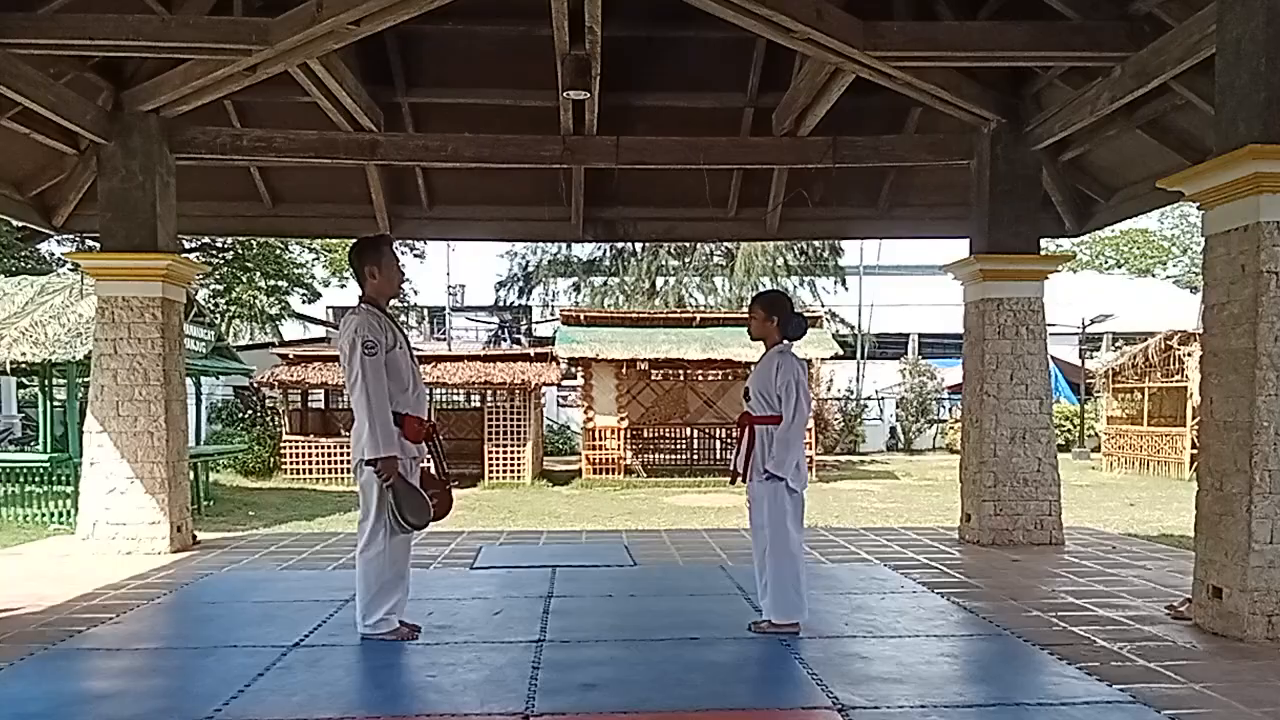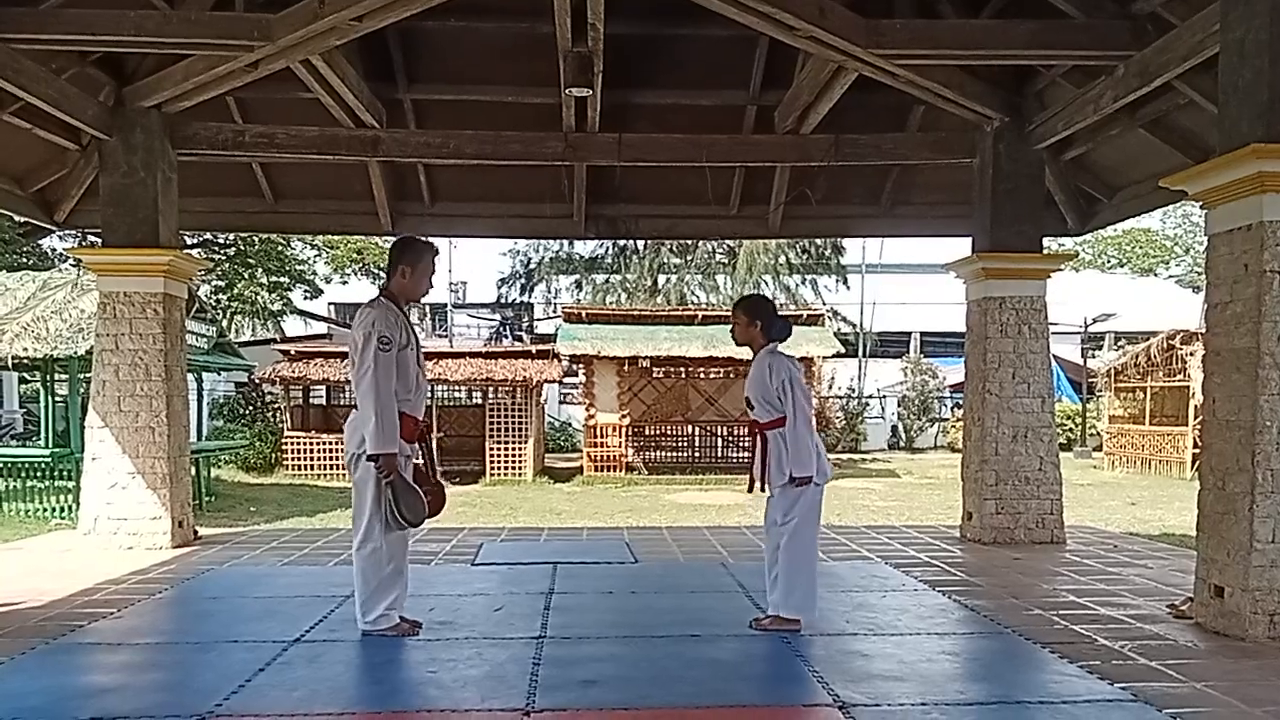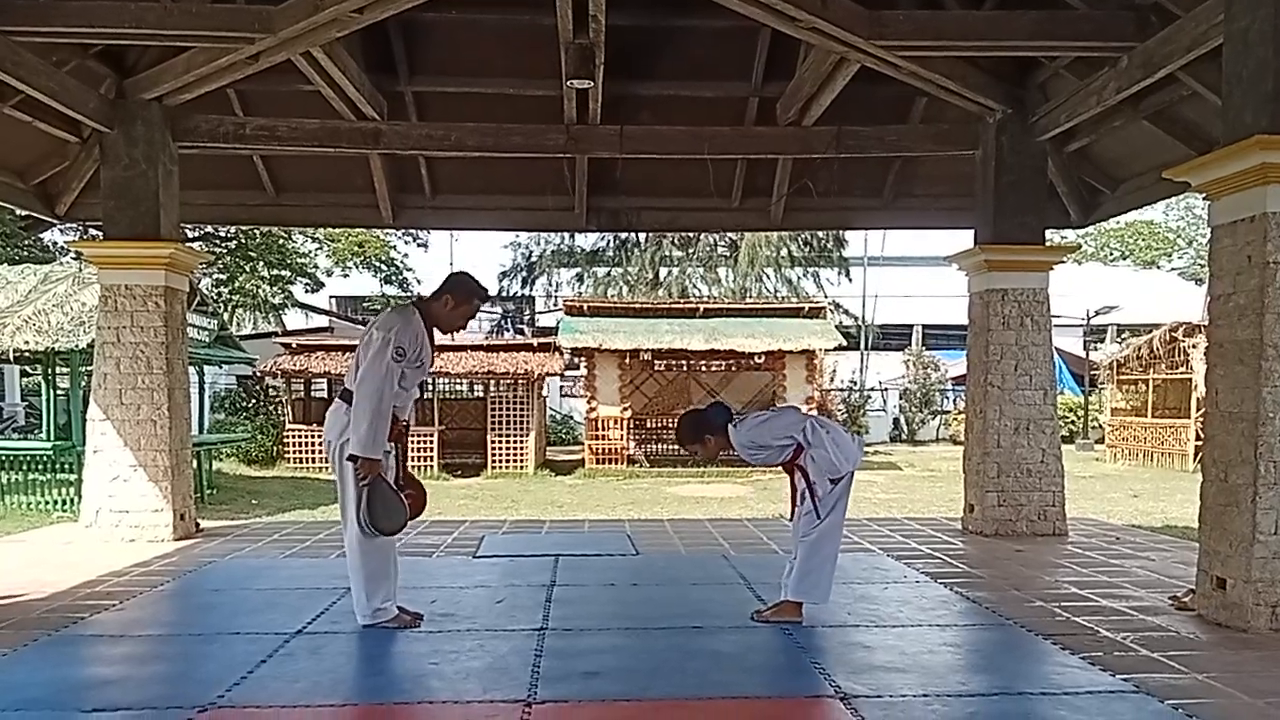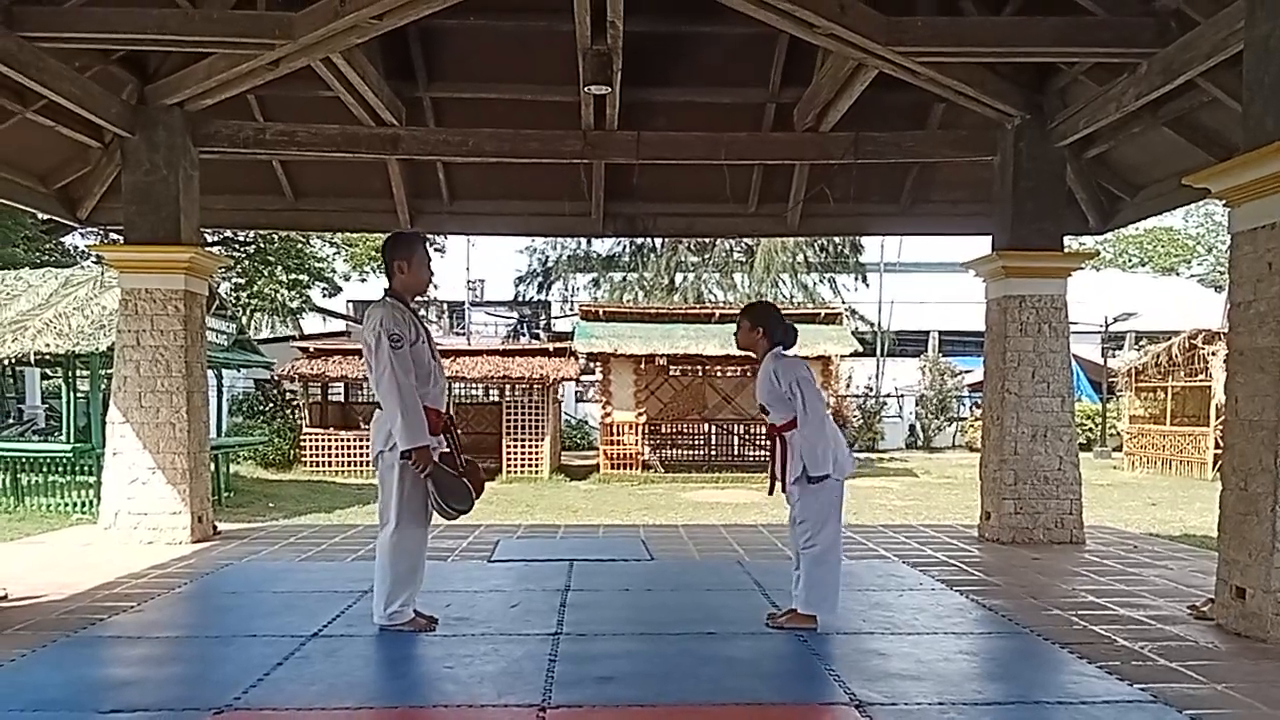
dt=0.7s
person 1, frame 1
left shoulder: (383, 322)
right shoulder: (363, 326)
right elbow: (369, 395)
right wrist: (385, 454)
left hip: (399, 442)
right hip: (383, 444)
left knee: (395, 533)
right knee: (381, 532)
left ankle: (386, 615)
right ankle: (375, 621)
person 1, frame 2
left shoulder: (395, 318)
right shoulder: (378, 319)
right elbow: (376, 390)
right wrist: (386, 450)
left hip: (395, 438)
right hip: (379, 441)
left knee: (393, 529)
right knee: (377, 529)
left ankle: (386, 610)
right ankle: (376, 618)
person 1, frame 3
left shoulder: (418, 328)
right shoulder: (401, 327)
right elbow: (373, 392)
left wrist: (379, 450)
right wrist: (368, 453)
left hip: (374, 431)
right hip: (357, 428)
left ankle: (384, 602)
right ankle: (375, 610)
person 1, frame 4
left shoulder: (404, 316)
right shoulder: (386, 318)
right elbow: (397, 387)
right wrist: (416, 442)
left hip: (416, 433)
right hip: (404, 436)
left knee: (413, 523)
right knee: (401, 523)
left ankle: (400, 606)
right ankle: (392, 612)
person 2, frame 1
left shoulder: (787, 364)
right shoulder: (770, 361)
left elbow: (795, 419)
left wrist: (777, 466)
right wrist: (750, 464)
left hip: (776, 464)
right hip: (762, 463)
left knee: (780, 537)
right knee: (767, 537)
left ankle: (786, 616)
right ankle: (779, 612)
person 2, frame 2
left shoulder: (777, 364)
right shoulder: (762, 363)
left elbow: (799, 416)
left wrist: (802, 469)
left hip: (794, 465)
right hip: (780, 464)
left knee: (793, 534)
right knee: (779, 534)
left ankle: (791, 613)
right ankle: (782, 609)
person 2, frame 3
left shoulder: (745, 437)
right shoulder: (739, 433)
left elbow: (795, 421)
right elbow: (786, 417)
left hip: (829, 459)
right hip: (817, 462)
left knee: (814, 533)
right knee: (805, 532)
left ankle: (793, 605)
right ankle: (790, 599)
person 2, frame 4
left shoulder: (780, 366)
right shoulder: (773, 365)
left elbow: (812, 411)
left wrist: (812, 465)
left hip: (813, 459)
right hip: (803, 458)
left knee: (814, 535)
right knee: (804, 533)
left ankle: (809, 612)
right ankle: (803, 604)
